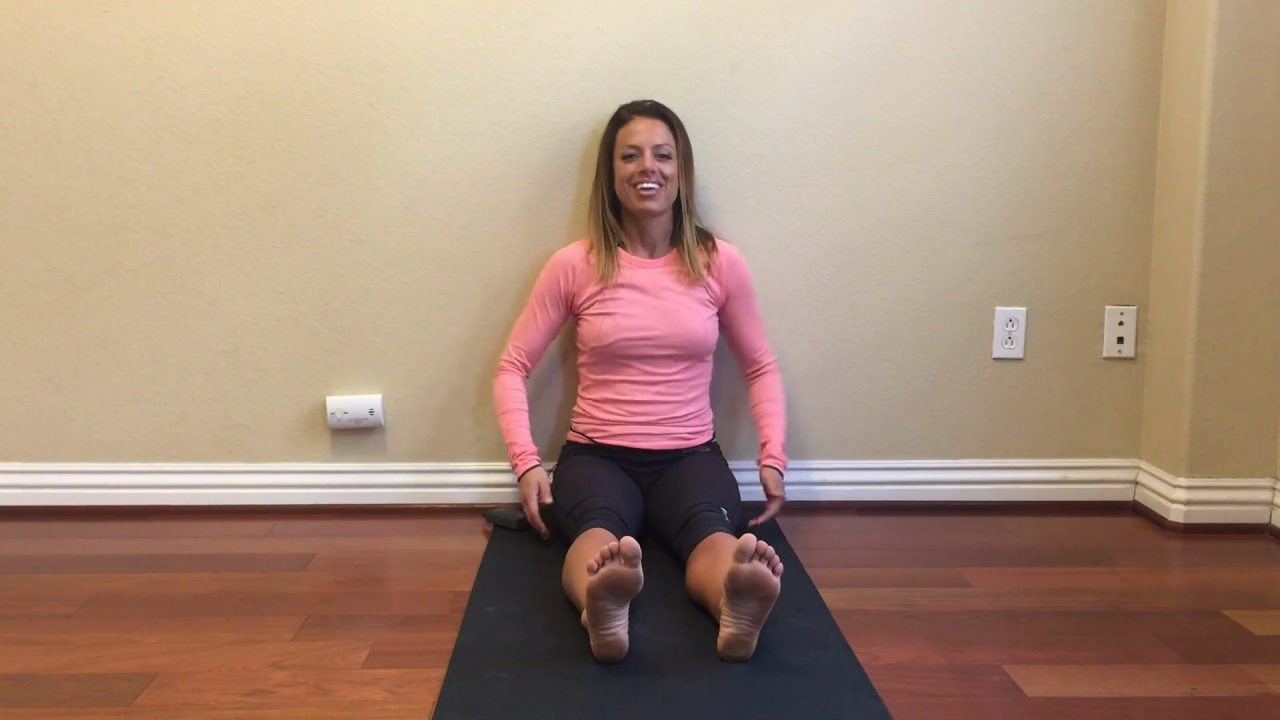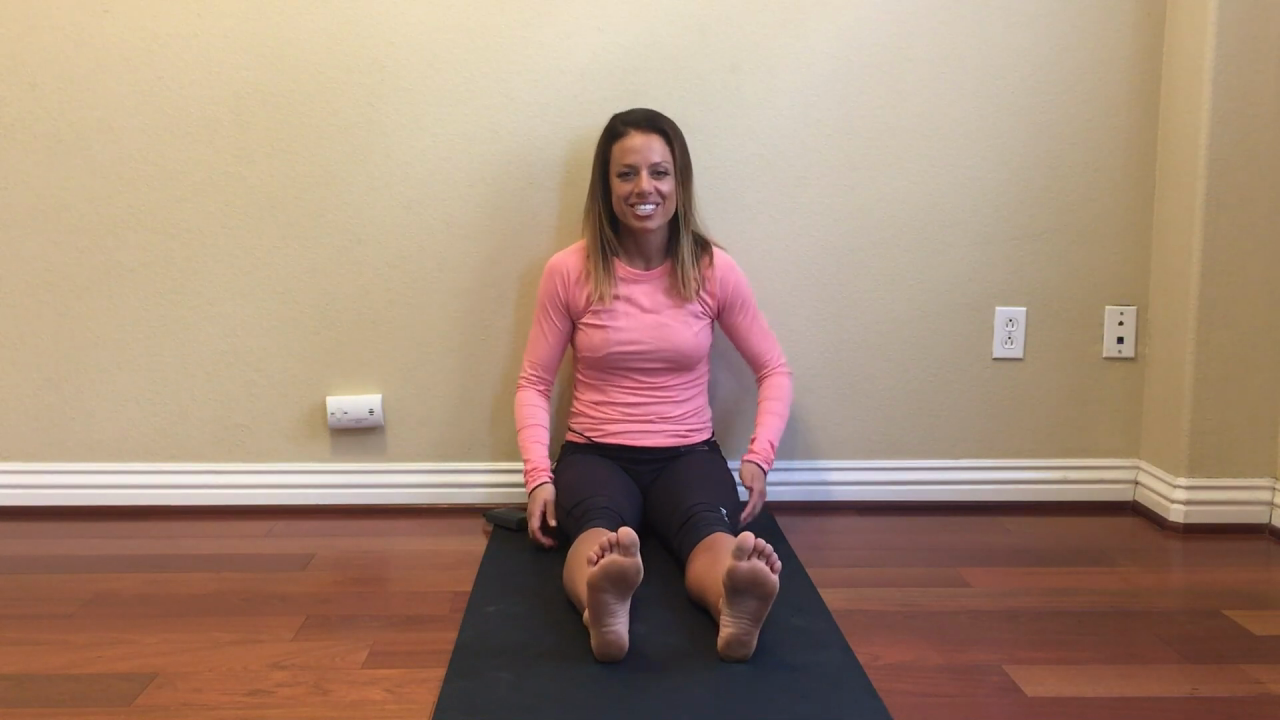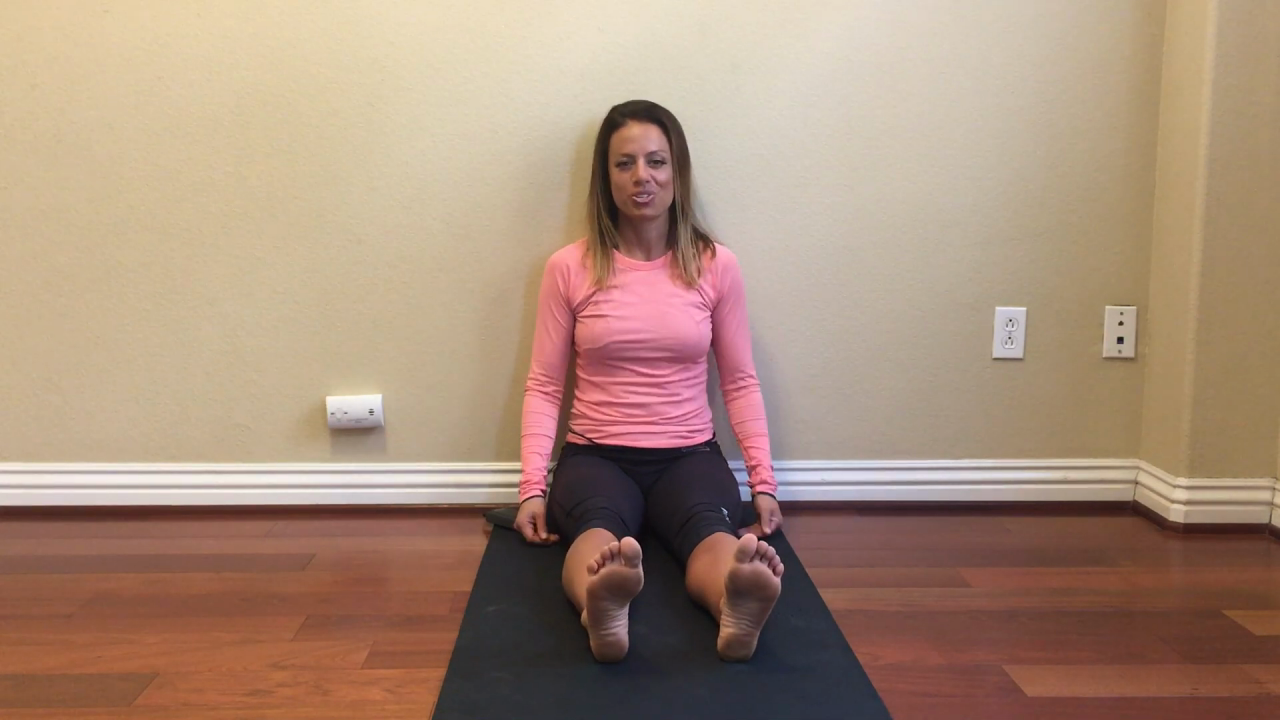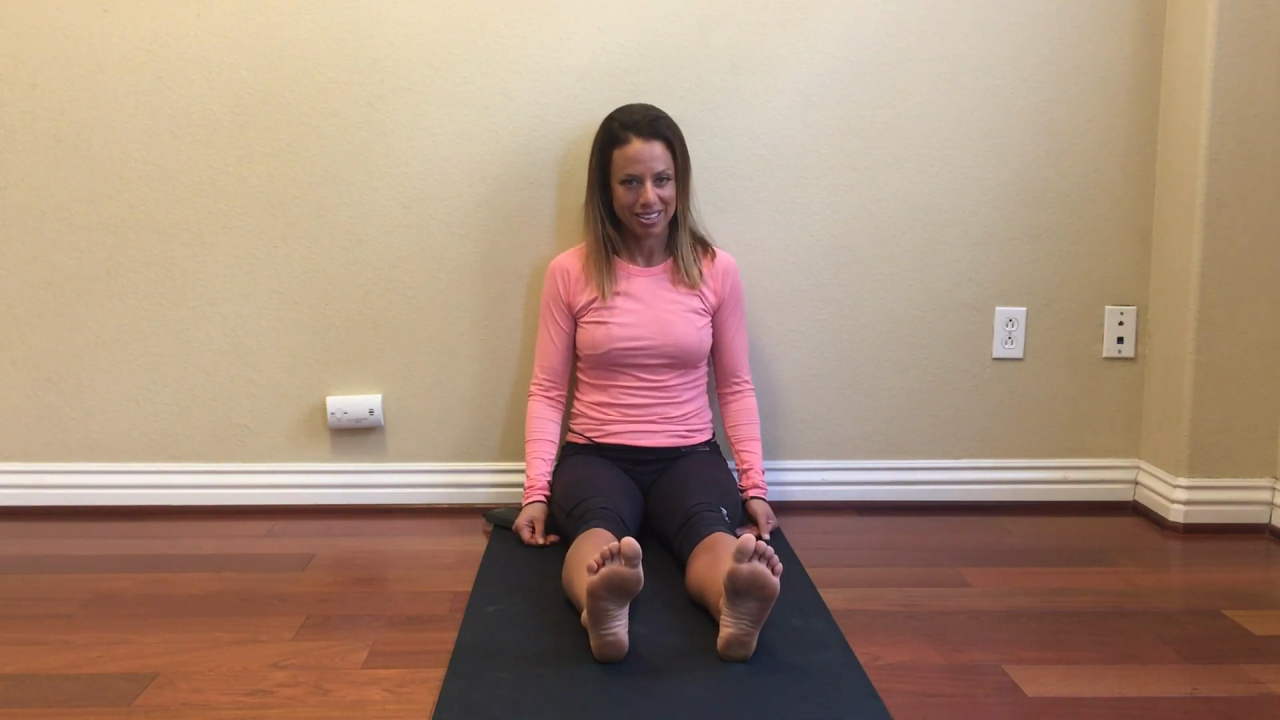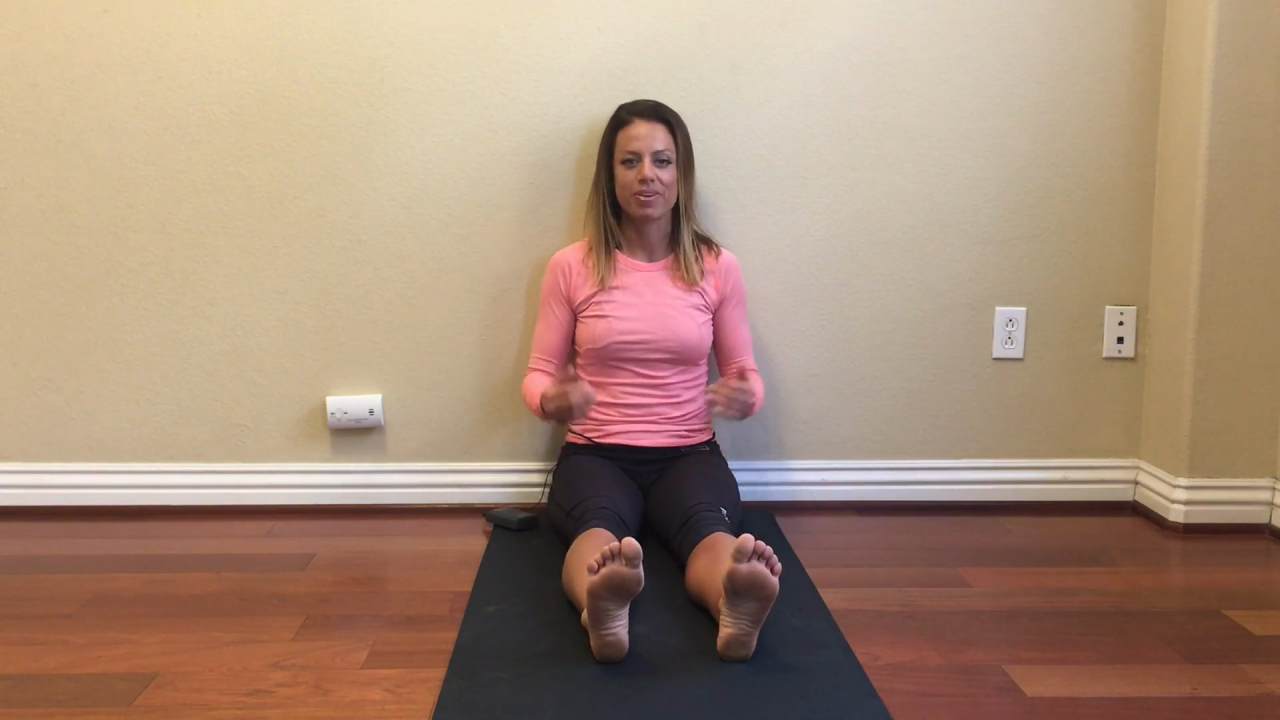
dt=0.7s
person 1, frame 1
left shoulder: (720, 263)
right shoulder: (573, 265)
left elbow: (762, 368)
right elbow: (513, 368)
left wrist: (772, 456)
right wrist: (526, 457)
left hip: (690, 455)
right hip: (597, 455)
left knee: (713, 532)
right knee: (597, 534)
left ankle: (737, 609)
right ankle: (602, 608)
person 1, frame 2
left shoulder: (715, 269)
right shoulder: (568, 271)
left elbow: (774, 371)
right elbow: (533, 384)
left wrist: (759, 456)
right wrist: (539, 475)
left hip: (688, 453)
right hip: (595, 453)
left knee: (709, 531)
right knee: (597, 532)
left ankle: (737, 609)
right ankle: (604, 608)
person 1, frame 3
left shoulder: (716, 266)
right shoulder: (569, 267)
left elbow: (741, 382)
right elbow: (543, 386)
left wrist: (762, 479)
right wrist: (532, 484)
left hip: (688, 454)
right hip: (595, 455)
left knee: (711, 530)
right knee: (597, 530)
left ankle: (737, 611)
right ankle: (601, 609)
person 1, frame 4
left shoulder: (716, 269)
right shoulder: (569, 271)
left elbow: (736, 386)
right elbow: (547, 391)
left wrist: (754, 485)
right wrist: (536, 491)
left hip: (689, 454)
right hip: (595, 454)
left knee: (711, 528)
right knee: (598, 528)
left ankle: (736, 609)
right ankle: (601, 609)
person 1, frame 5
left shoulder: (718, 267)
right shoulder: (571, 266)
left elbow: (741, 369)
right elbow: (539, 371)
left wrist: (747, 395)
right wrist: (549, 398)
left hip: (687, 455)
right hip: (598, 456)
left knee: (710, 530)
right knee: (599, 530)
left ankle: (736, 611)
right ankle: (601, 608)
